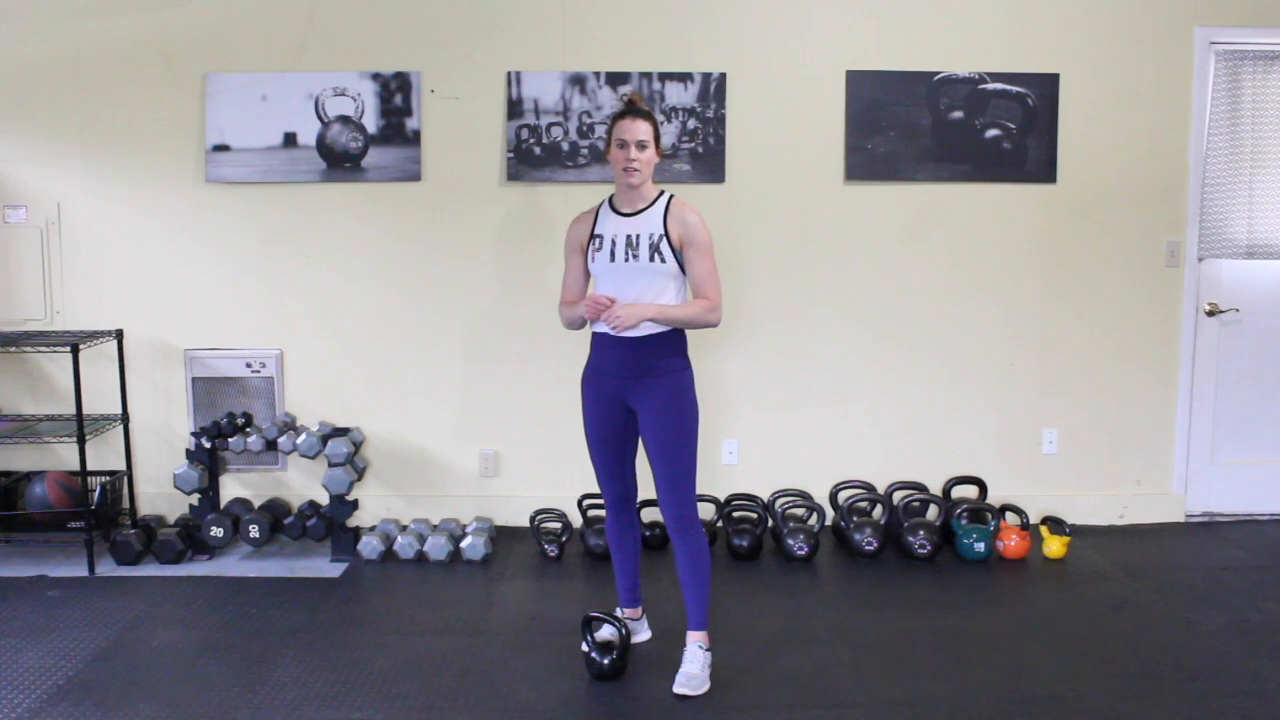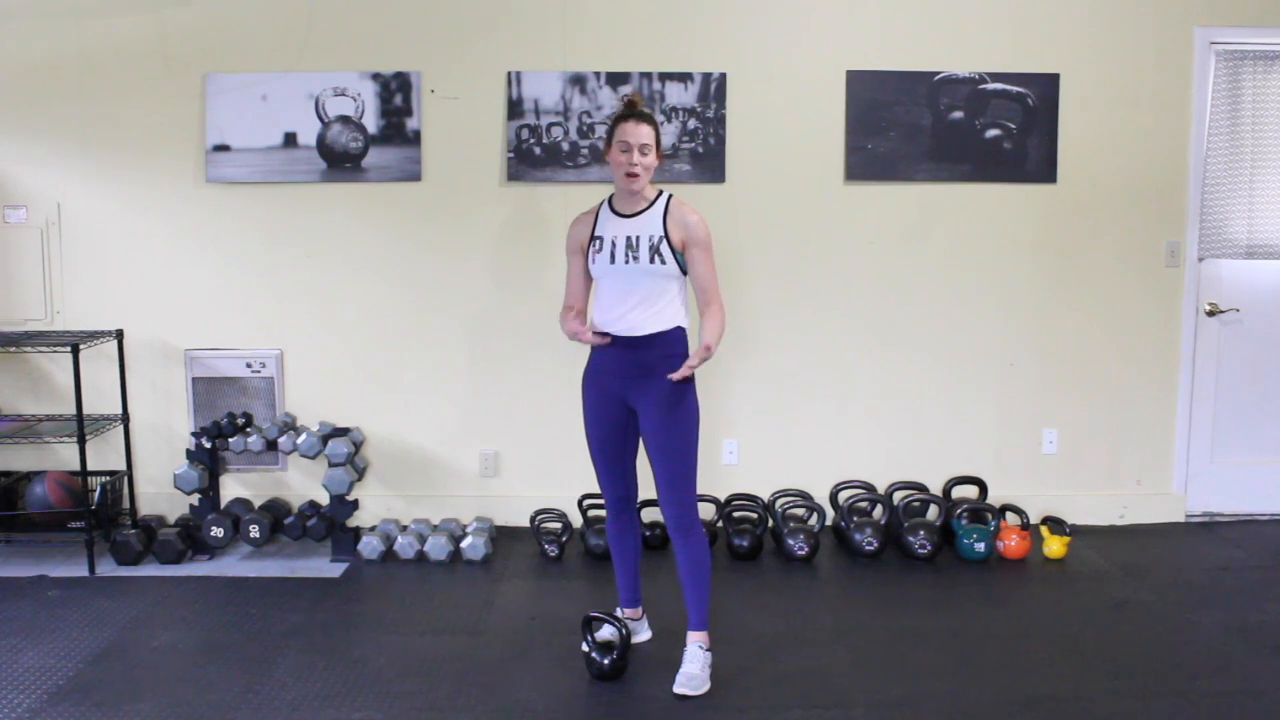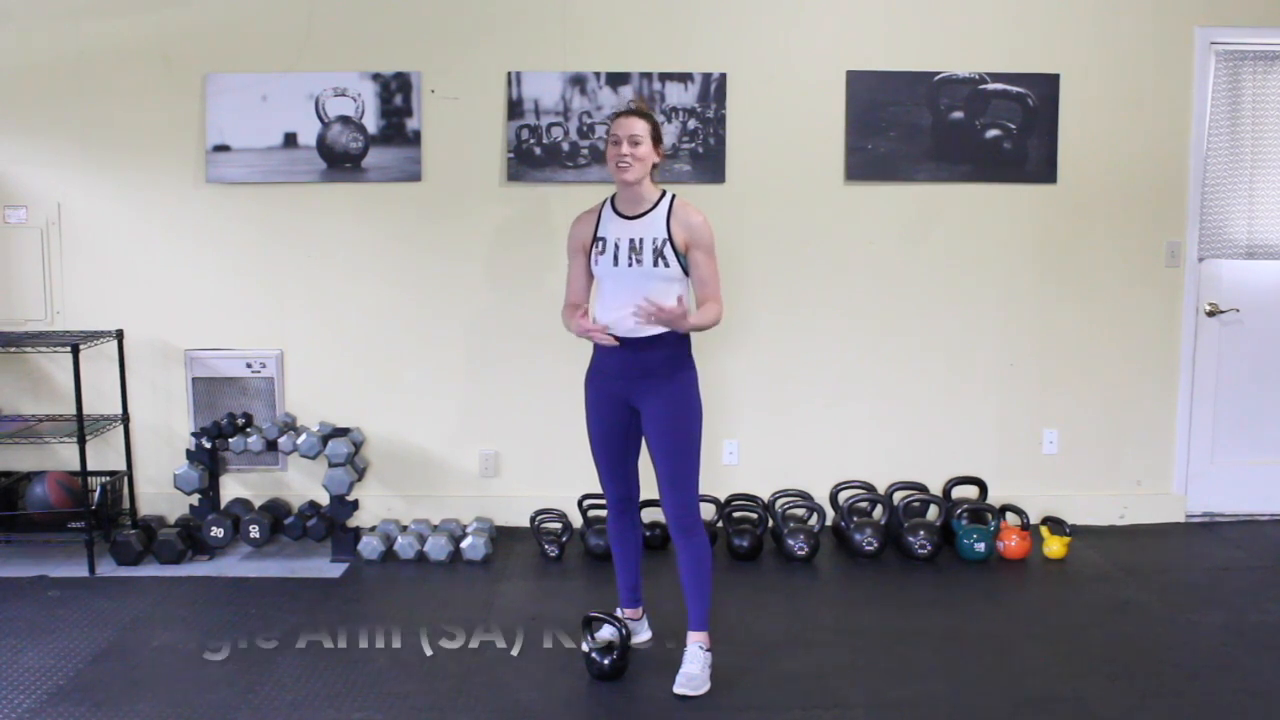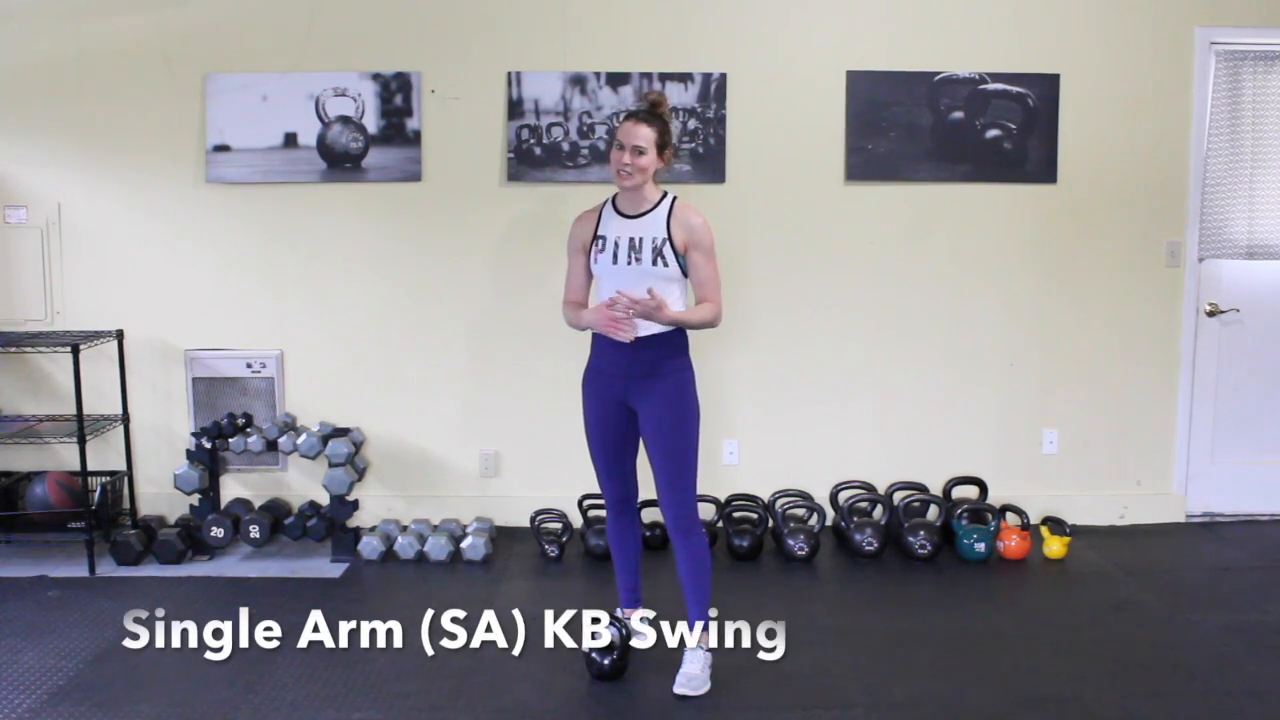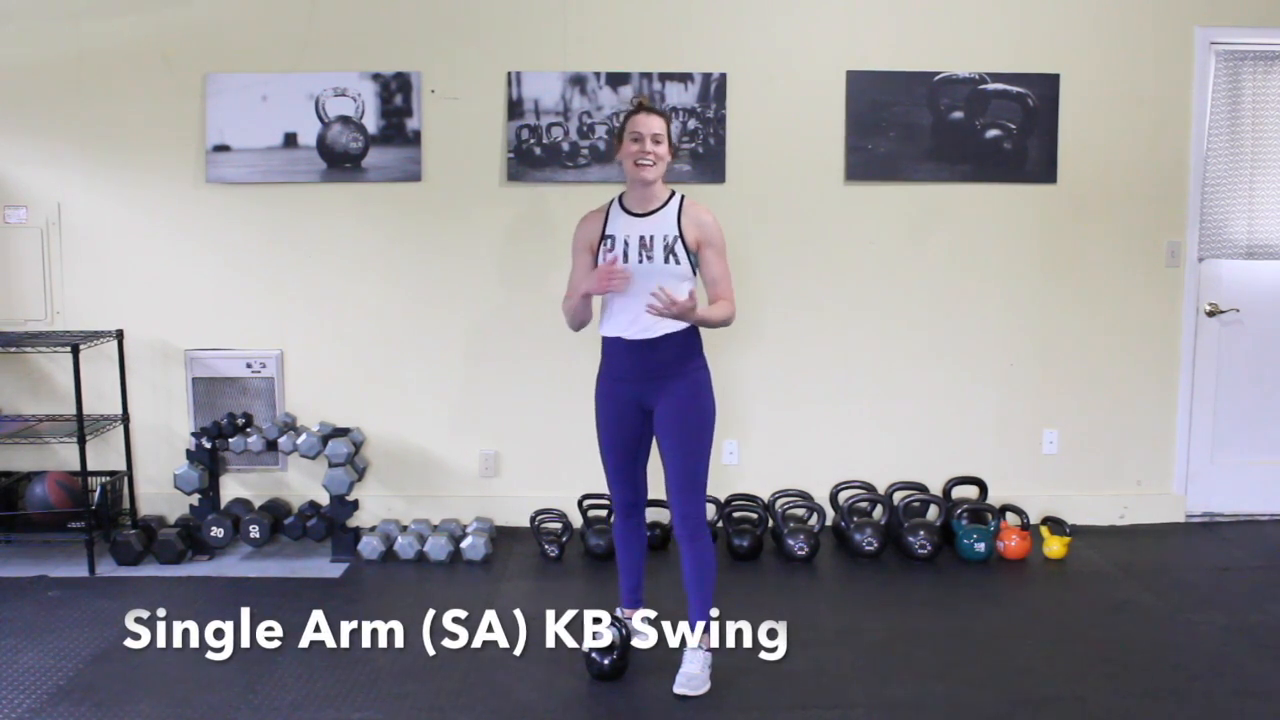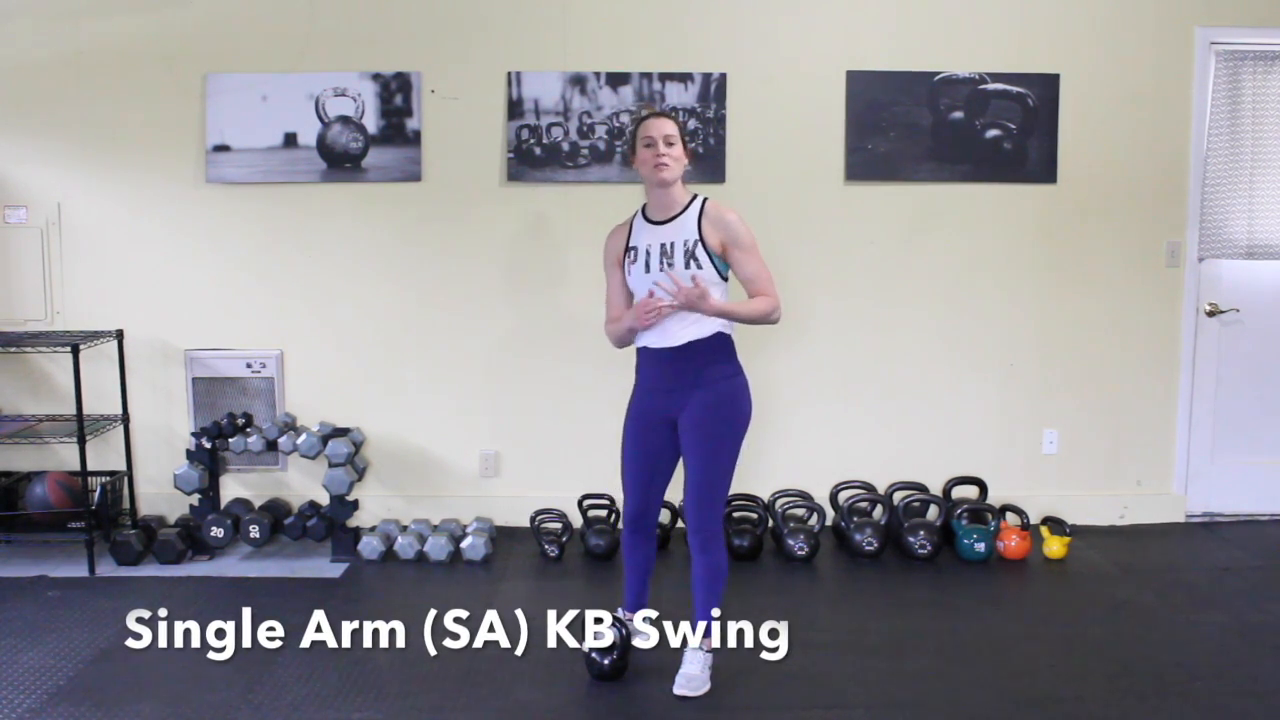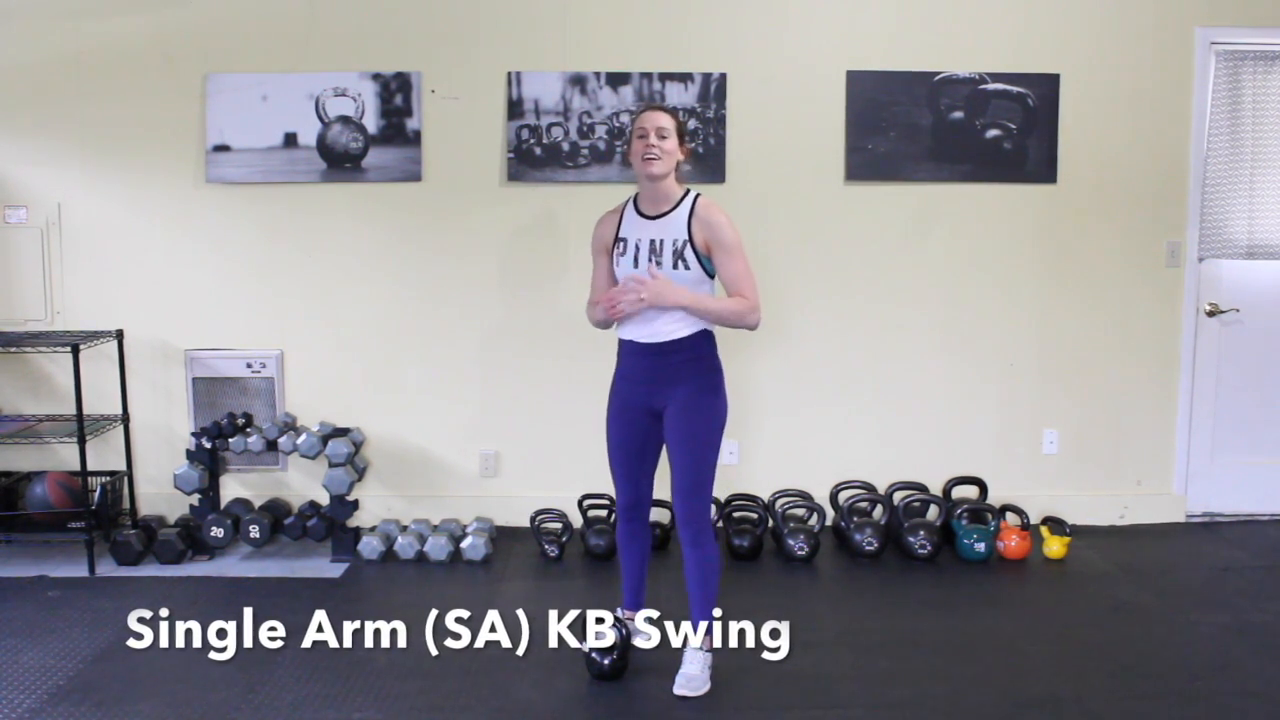
dt=0.7s
person 1, frame 1
left shoulder: (682, 218)
right shoulder: (586, 224)
left elbow: (711, 308)
right elbow: (566, 311)
left wrist: (646, 309)
right wrist: (585, 309)
left hip: (664, 371)
right hip: (603, 371)
left knee: (679, 510)
right knee: (617, 501)
left ankle: (698, 642)
right ankle: (631, 615)
person 1, frame 2
left shoulder: (683, 219)
right shoulder: (585, 225)
left elbow: (711, 302)
right elbow: (573, 305)
left wrist: (708, 346)
right wrist: (573, 326)
left hip: (664, 369)
right hip: (604, 372)
left knee: (679, 509)
right knee: (617, 501)
left ankle: (698, 643)
right ankle: (630, 616)
person 1, frame 3
left shoulder: (687, 219)
right shoulder: (587, 224)
left elbow: (713, 305)
right elbow: (572, 304)
left wrist: (686, 320)
right wrist: (580, 325)
left hip: (668, 370)
right hip: (607, 372)
left knee: (682, 510)
right knee: (619, 502)
left ankle: (698, 643)
right ankle: (632, 616)
person 1, frame 4
left shoulder: (687, 222)
right shoulder: (588, 224)
left elbow: (712, 310)
right elbow: (570, 307)
left wrist: (665, 313)
right wrist: (593, 317)
left hip: (665, 372)
right hip: (604, 373)
left knee: (680, 512)
right knee: (618, 503)
left ankle: (699, 644)
right ankle: (630, 616)
person 1, frame 5
left shoulder: (697, 220)
right shoulder: (594, 224)
left elbow: (726, 308)
right elbow: (573, 318)
left wrist: (691, 312)
right wrist: (587, 290)
left hip: (682, 375)
right hip: (618, 376)
left knee: (688, 512)
right knee: (626, 503)
left ankle: (698, 643)
right ankle: (630, 615)
person 1, frame 6
left shoulder: (719, 220)
right shoulder: (621, 238)
left elbow: (770, 307)
right elbow: (615, 334)
left wrist: (708, 304)
right wrist: (633, 320)
left hip: (714, 382)
right hip: (651, 386)
left knee: (702, 521)
right knee: (637, 513)
left ankle: (701, 647)
right ankle: (630, 619)
person 1, frame 7
left shoulder: (708, 218)
right shoulder: (611, 224)
left elbow: (749, 312)
right elbow: (596, 308)
left wrist: (675, 296)
right wrist: (609, 311)
left hip: (692, 378)
right hip: (631, 377)
left knee: (692, 513)
right knee: (630, 505)
left ankle: (700, 646)
right ankle: (631, 619)
